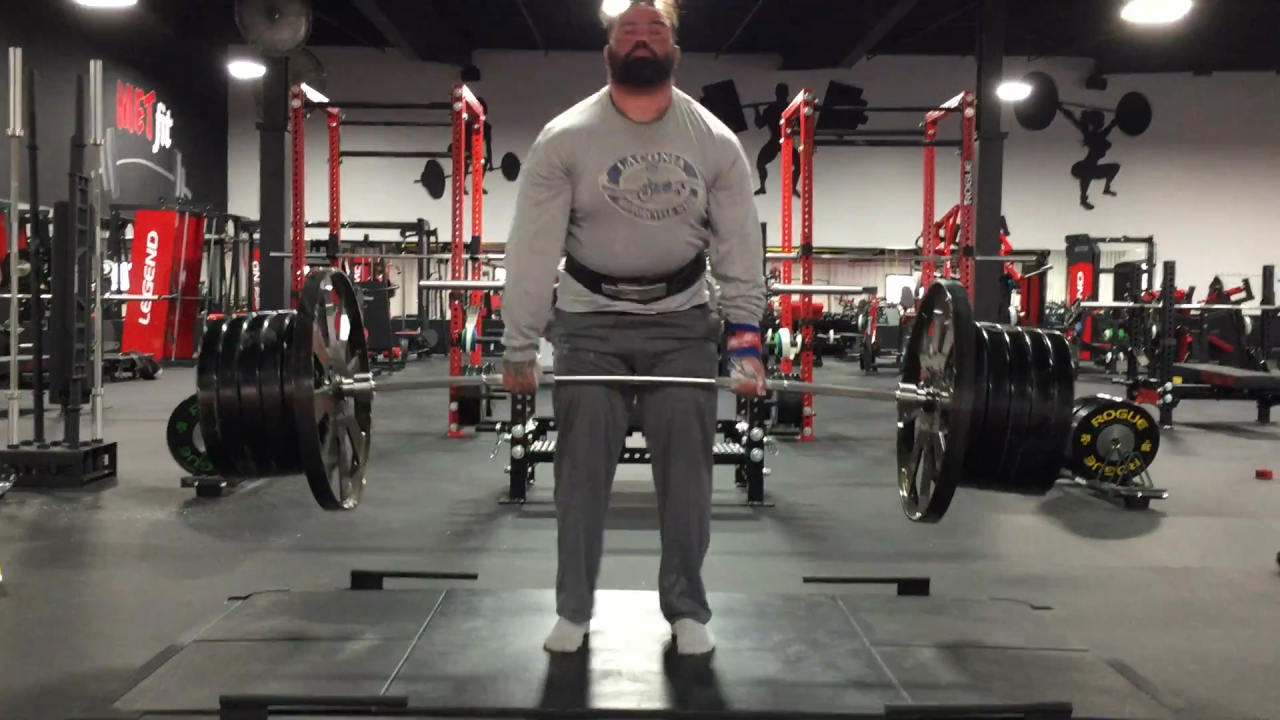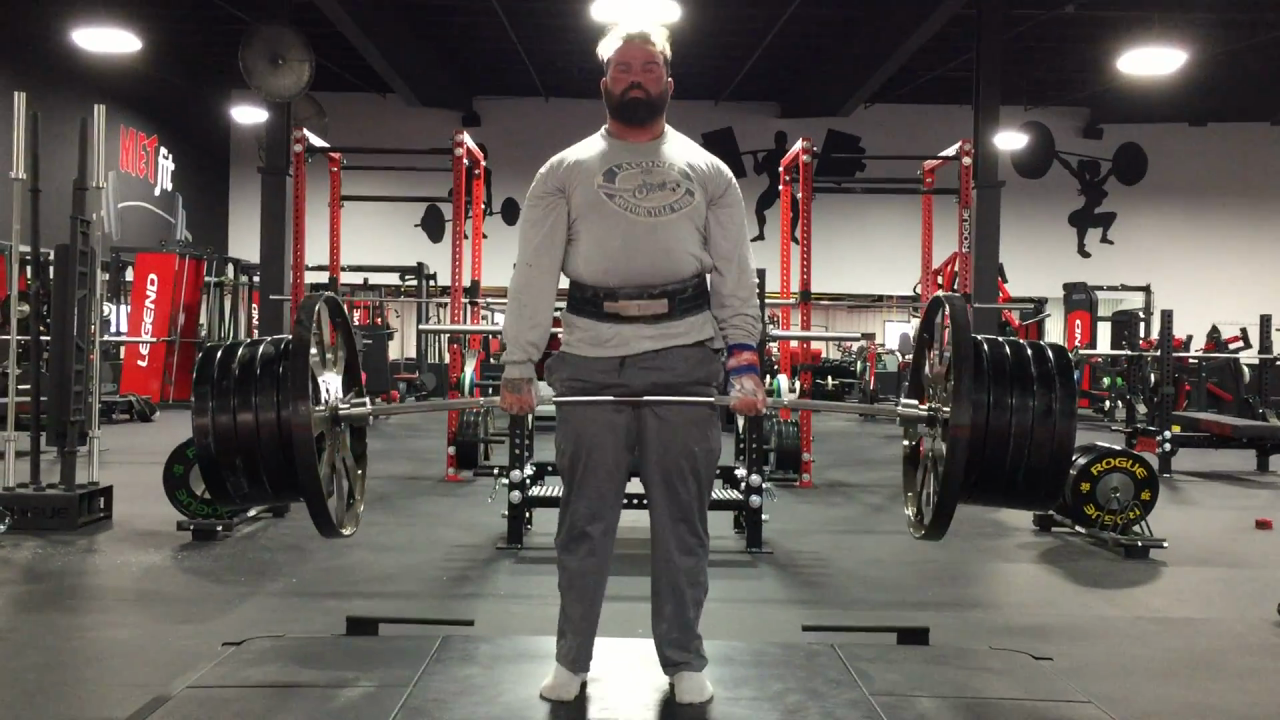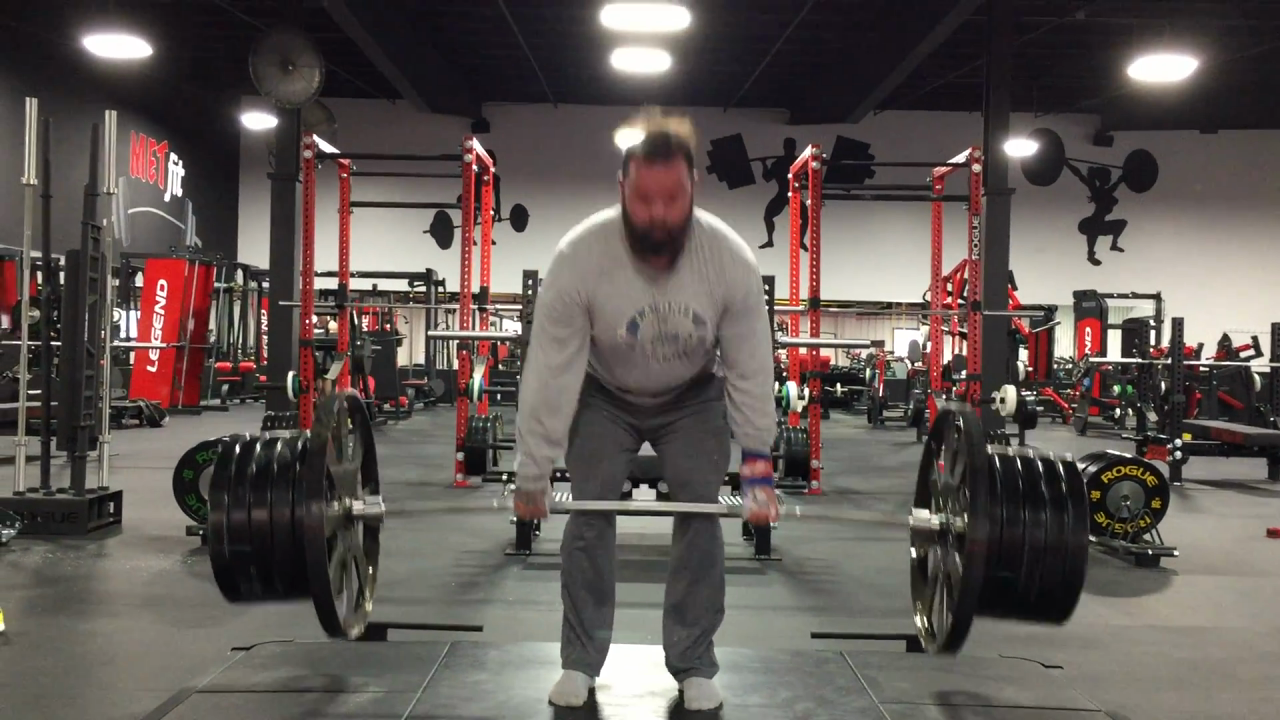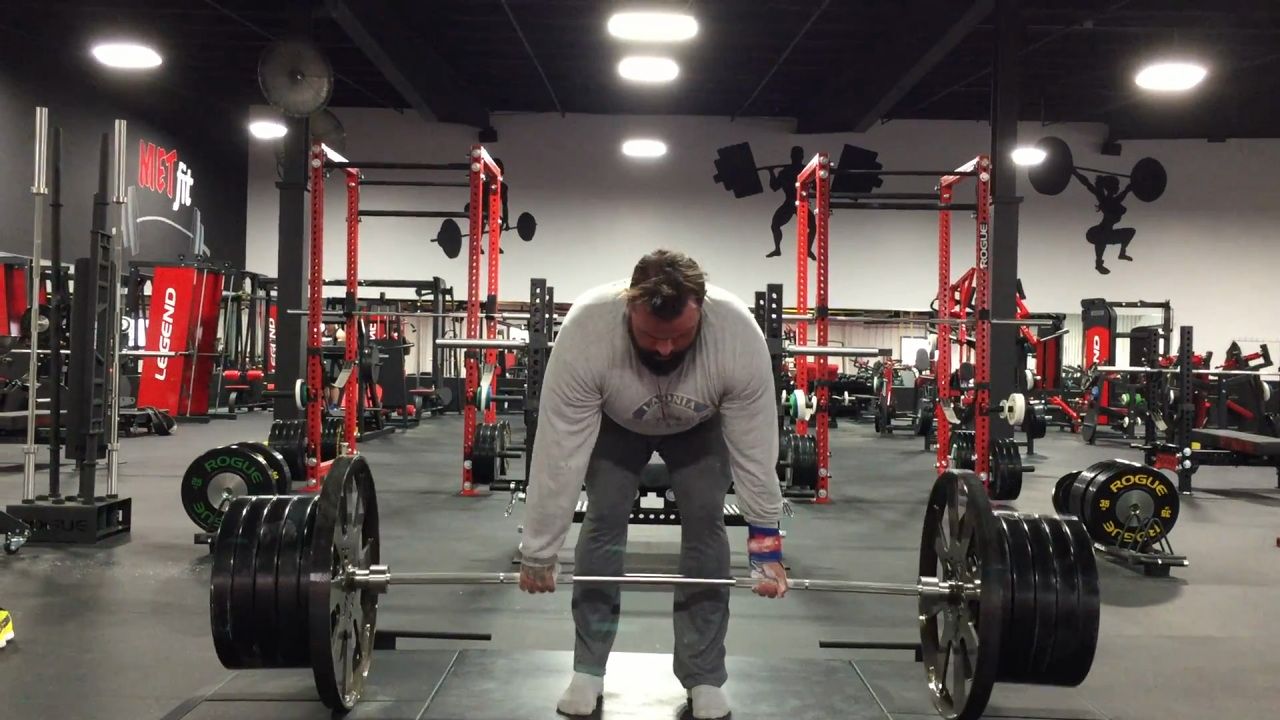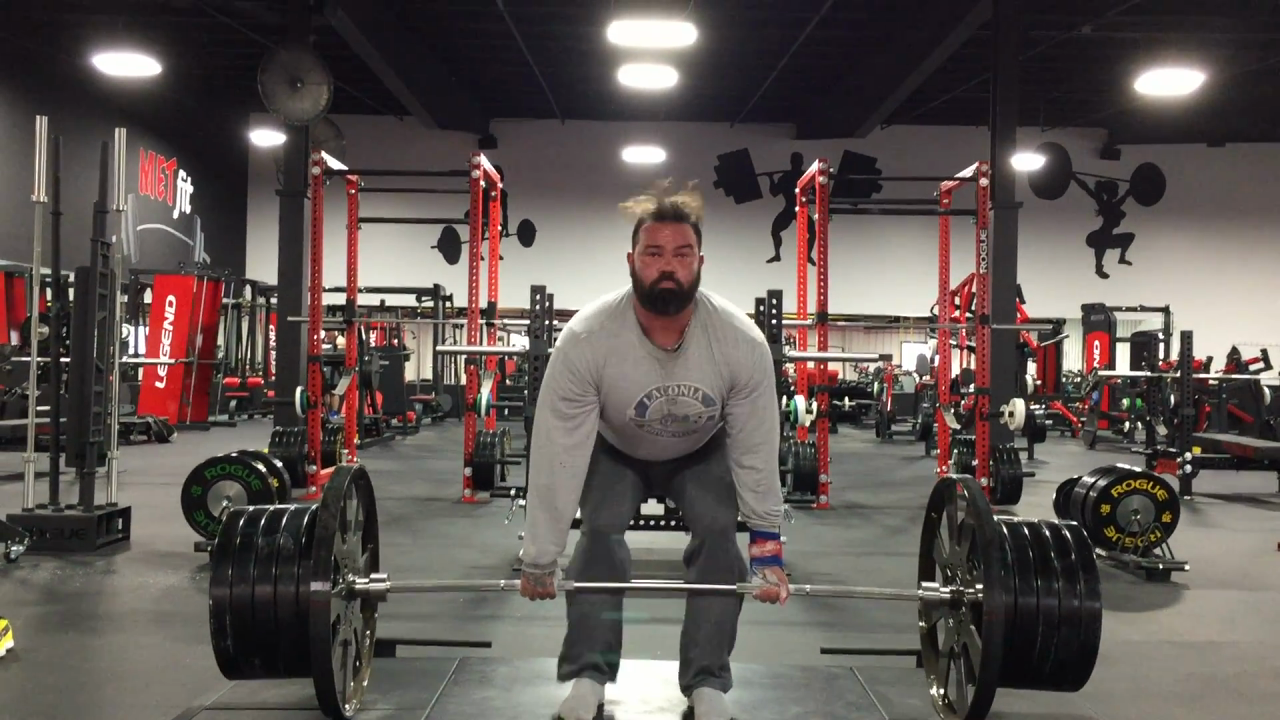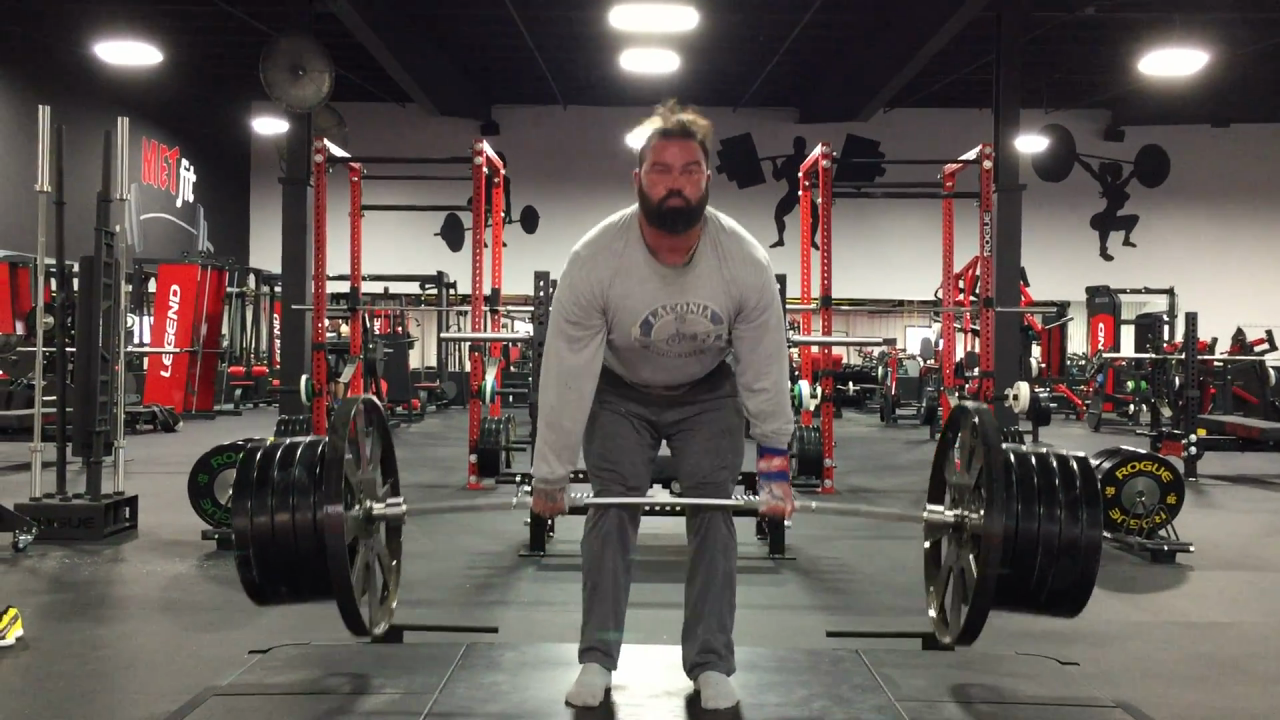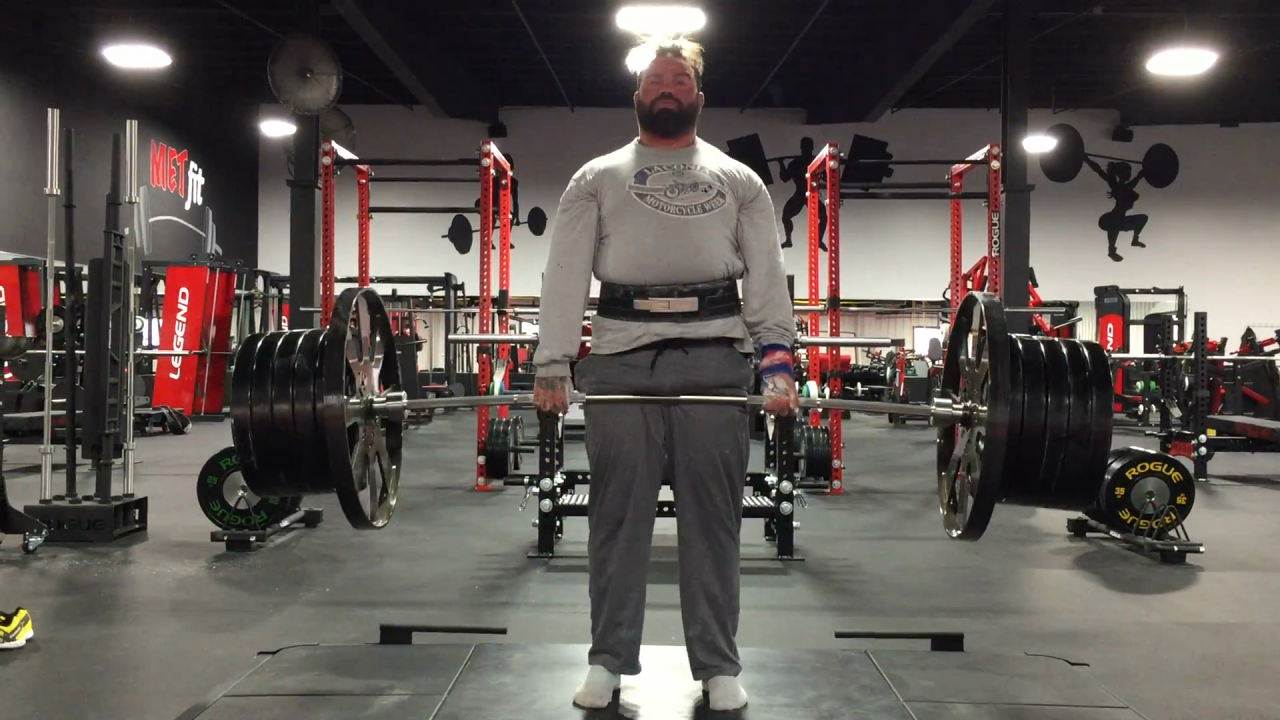
dt=0.7s
person 1, frame 1
left shoulder: (714, 141)
right shoulder: (565, 139)
left elbow: (738, 249)
right elbow: (534, 248)
left wrist: (745, 344)
right wrist: (519, 349)
left hip: (681, 321)
right hip: (590, 320)
left knee: (685, 467)
right knee: (582, 465)
left ankle: (686, 611)
right ankle: (572, 610)
person 1, frame 2
left shoulder: (707, 170)
right shoulder: (565, 170)
left elbow: (734, 274)
right elbow: (534, 273)
left wrist: (743, 362)
right wrist: (518, 368)
left hip: (684, 356)
right hip: (590, 357)
left knee: (681, 518)
right knee: (586, 516)
left ankle: (684, 660)
right ankle: (573, 658)
person 1, frame 3
left shoulder: (732, 260)
right shoulder: (579, 257)
left elbow: (751, 371)
right elbow: (550, 373)
left wrist: (758, 466)
right wrist: (533, 474)
left hip: (693, 397)
right hip: (604, 397)
left knee: (700, 516)
right knee: (590, 516)
left ankle: (694, 669)
right ankle: (579, 665)
person 1, frame 4
left shoulder: (739, 336)
right shoulder: (585, 333)
left elbow: (754, 451)
right elbow: (559, 453)
left wrist: (766, 545)
right wrist: (539, 553)
left hip: (699, 423)
right hip: (614, 421)
left knee: (705, 520)
right knee: (603, 518)
left ankle: (704, 676)
right ankle: (588, 668)
person 1, frame 5
left shoulder: (740, 342)
right shoulder: (586, 339)
left elbow: (756, 452)
right elbow: (558, 455)
left wrist: (768, 551)
right wrist: (539, 562)
left hip: (700, 455)
right hip: (614, 453)
left knee: (718, 537)
right knee: (601, 535)
right ankle: (587, 675)
person 1, frame 6
left shoulder: (745, 262)
right shoulder: (594, 260)
left elbow: (765, 371)
right elbow: (567, 375)
left wrist: (775, 465)
right wrist: (550, 475)
left hip: (707, 395)
right hip: (619, 394)
left knee: (713, 516)
right knee: (610, 513)
left ankle: (710, 663)
right ankle: (597, 659)
person 1, frame 7
left shoulder: (737, 179)
right shoulder: (598, 178)
left elbow: (766, 274)
right elbow: (566, 274)
left wrist: (777, 360)
right wrist: (551, 366)
left hip: (714, 356)
right hip: (620, 358)
left knee: (711, 515)
right knee: (619, 512)
left ankle: (718, 664)
right ankle: (609, 659)
